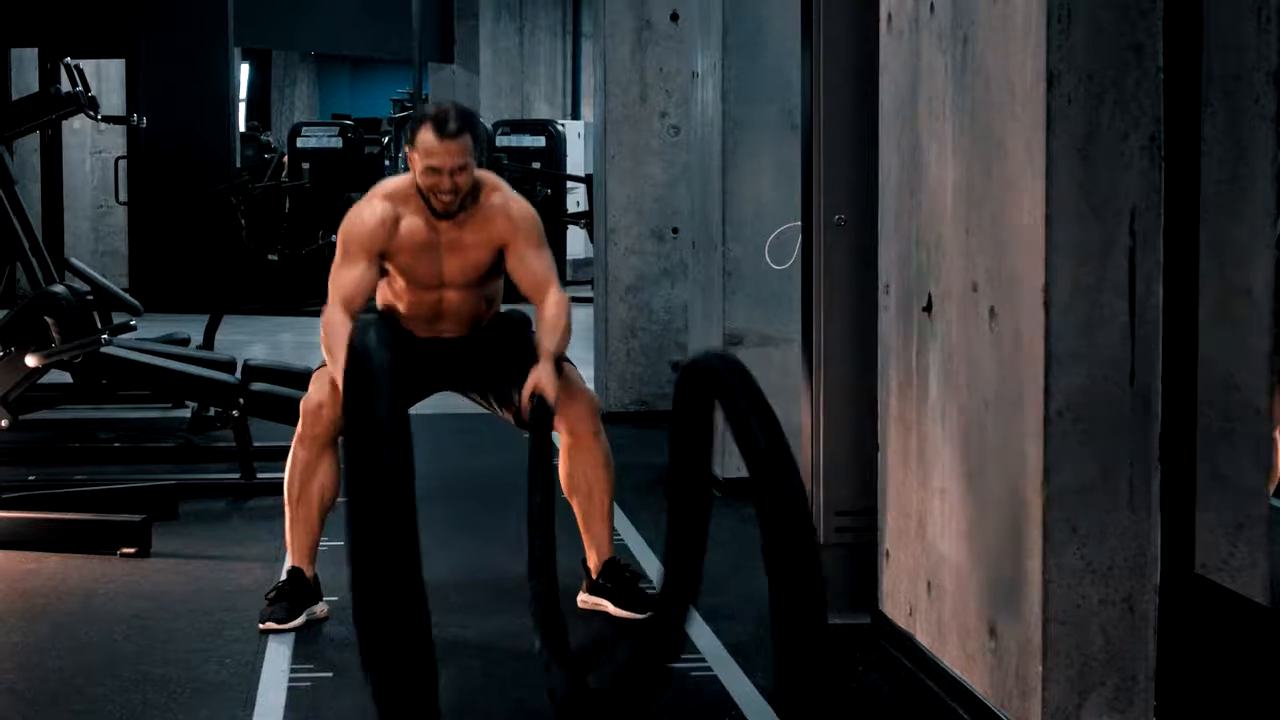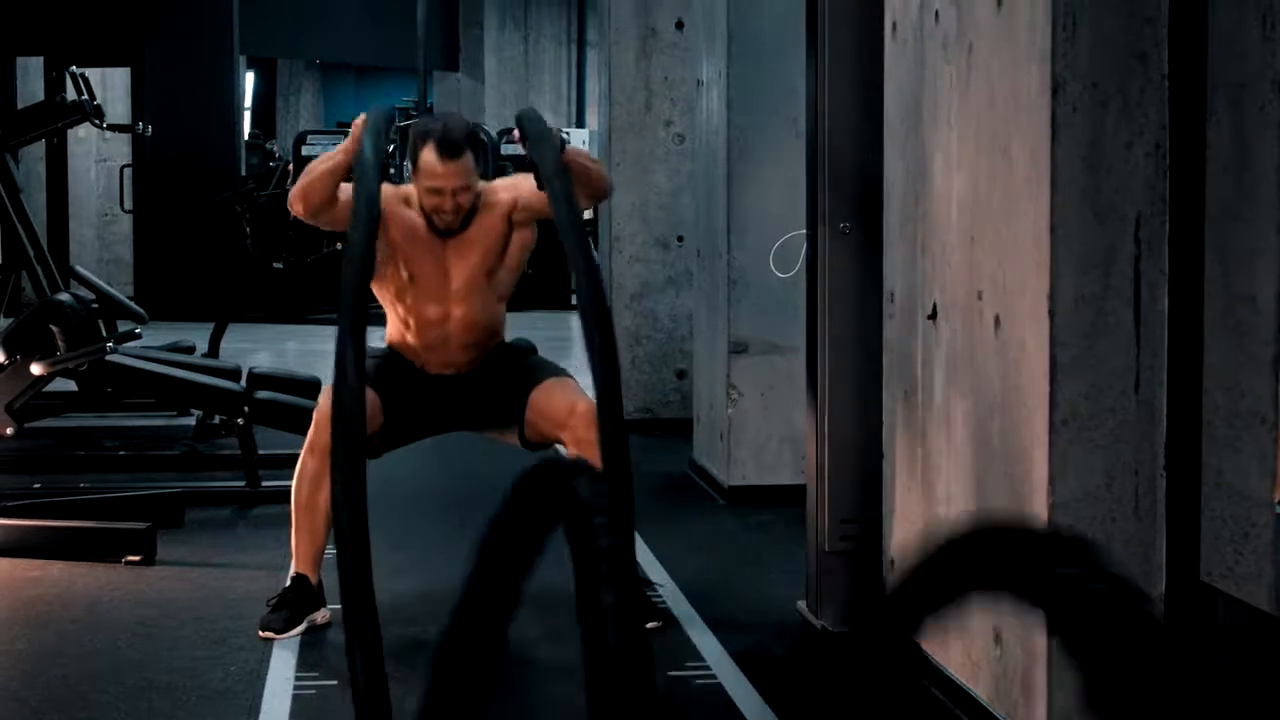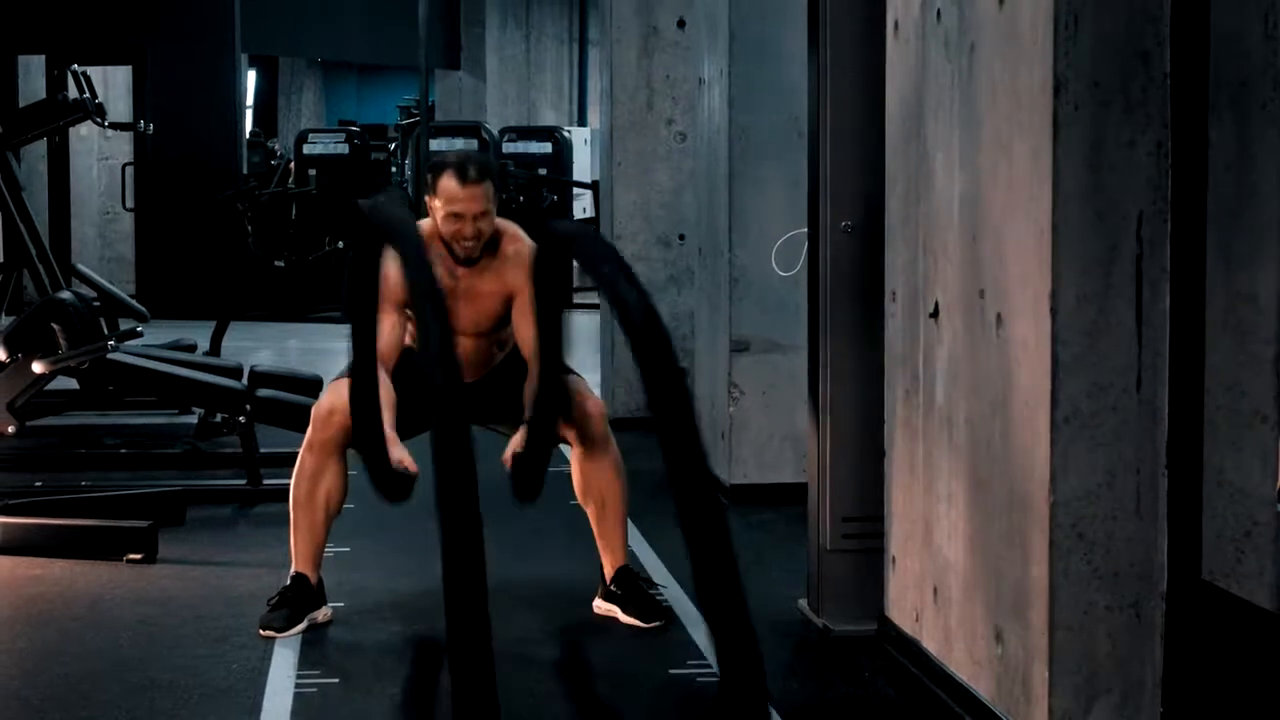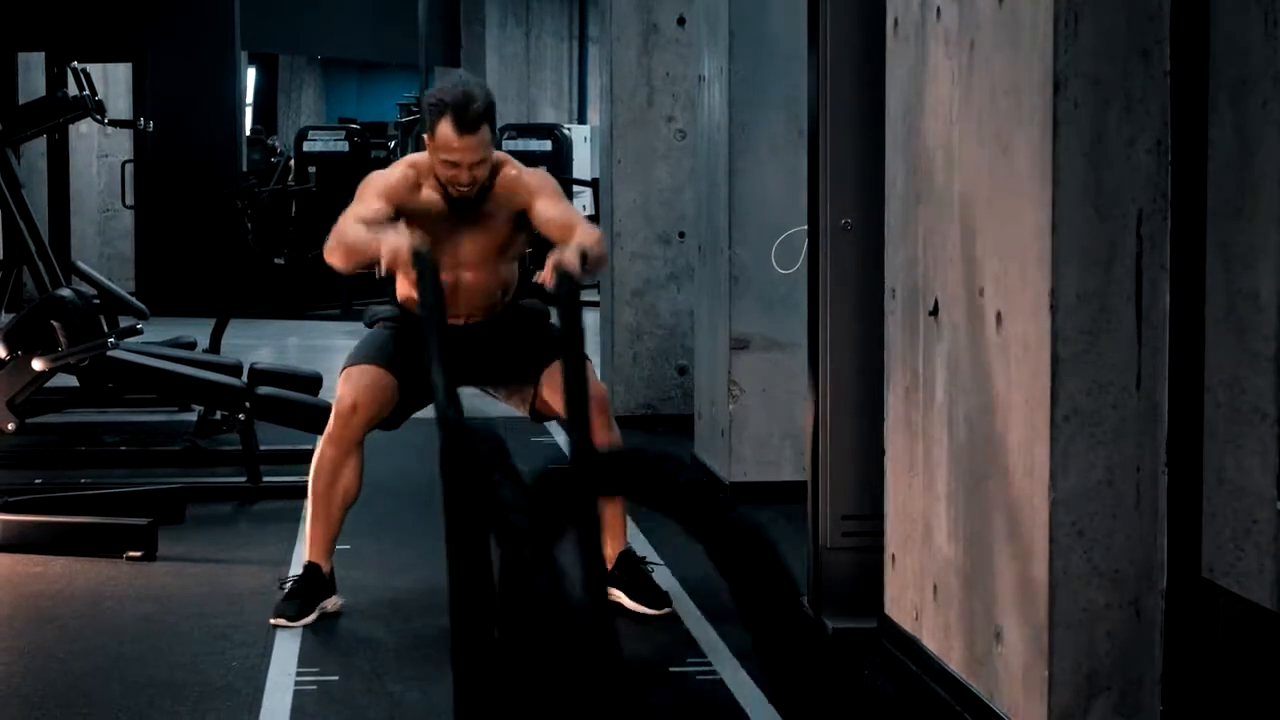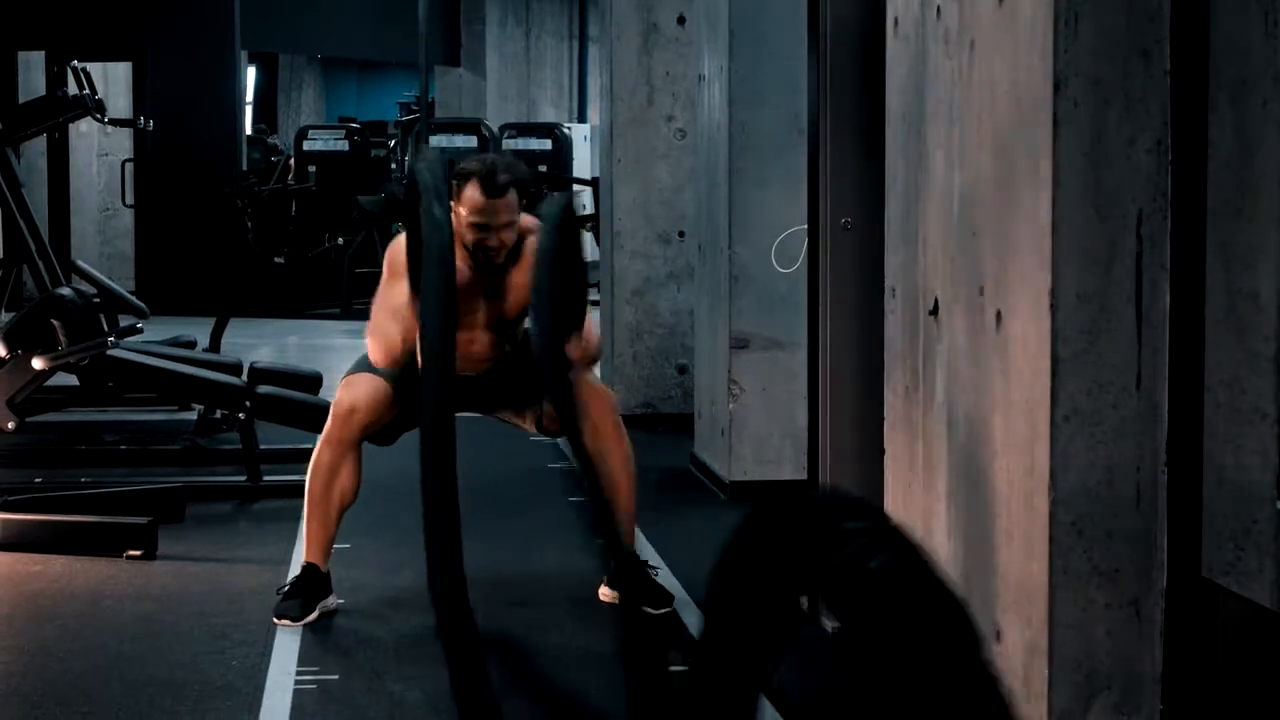
dt=0.7s
person 1, frame 1
left shoulder: (507, 210)
right shoulder: (377, 214)
left elbow: (551, 294)
right elbow: (338, 309)
left wrist: (546, 362)
right wrist: (352, 384)
left hip: (487, 339)
right hip: (397, 338)
left knee: (580, 408)
right knee: (318, 412)
left ankle: (603, 574)
right ankle: (300, 580)
person 1, frame 2
left shoulder: (510, 202)
right shoulder: (387, 209)
left elbow: (598, 189)
right elbow: (305, 204)
left wrist: (555, 152)
right wrist: (350, 148)
left hip: (499, 374)
right hip: (407, 375)
left knee: (583, 417)
right knee: (330, 419)
right ankle: (303, 586)
person 1, frame 3
left shoulder: (521, 257)
right shoulder: (399, 260)
left elbow: (543, 356)
right elbow: (375, 362)
left wrist: (532, 429)
right wrist: (387, 440)
left hip: (500, 371)
right hip: (416, 370)
left knee: (592, 418)
right knee: (328, 420)
left ankle: (618, 581)
right ankle: (304, 586)
person 1, frame 4
left shoulder: (523, 182)
right shoulder: (399, 181)
left elbow: (586, 236)
right elbow: (338, 247)
left wrist: (576, 250)
right wrist: (382, 238)
left hip: (507, 327)
right hip: (418, 327)
left knee: (595, 402)
right knee: (349, 409)
left ankle: (620, 565)
right ankle: (315, 575)
person 1, frame 5
left shoulder: (543, 249)
right shoulder: (417, 250)
left elbow: (584, 345)
right elbow: (381, 352)
left wrist: (578, 342)
right wrist: (412, 321)
left hip: (508, 364)
right hip: (422, 362)
left knee: (601, 409)
right knee: (348, 412)
left ankle: (624, 570)
right ankle: (313, 577)
